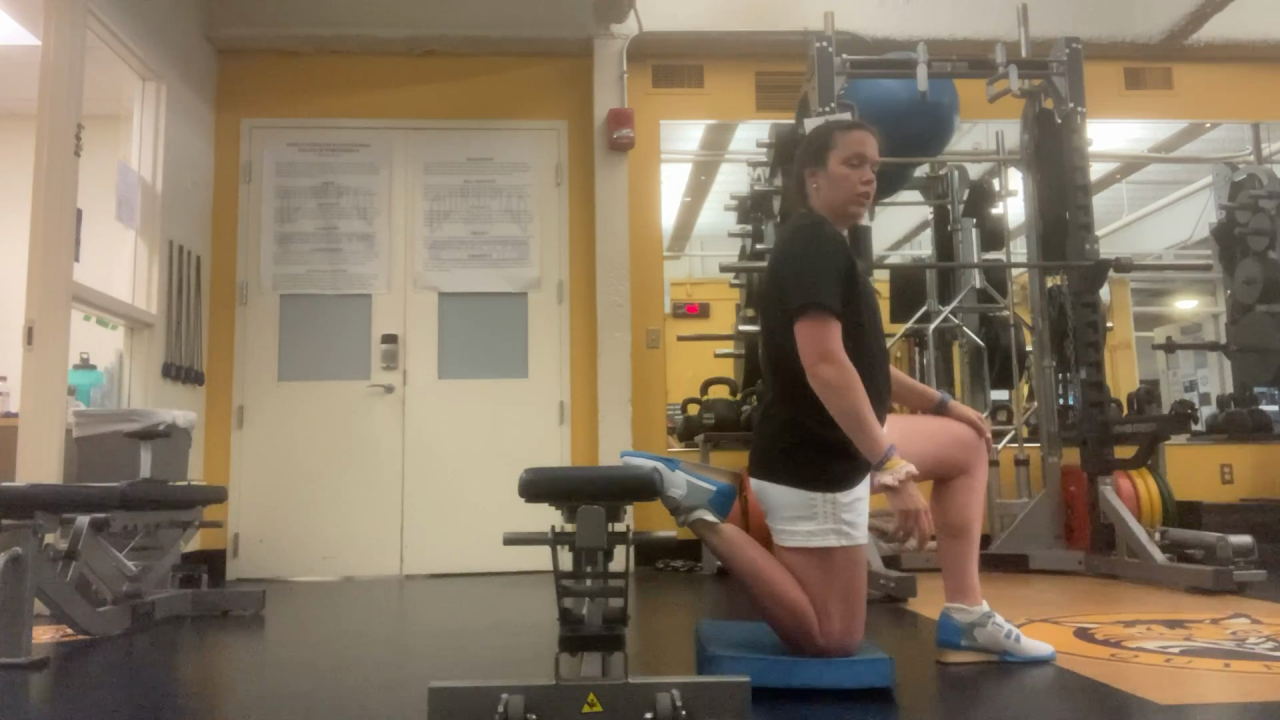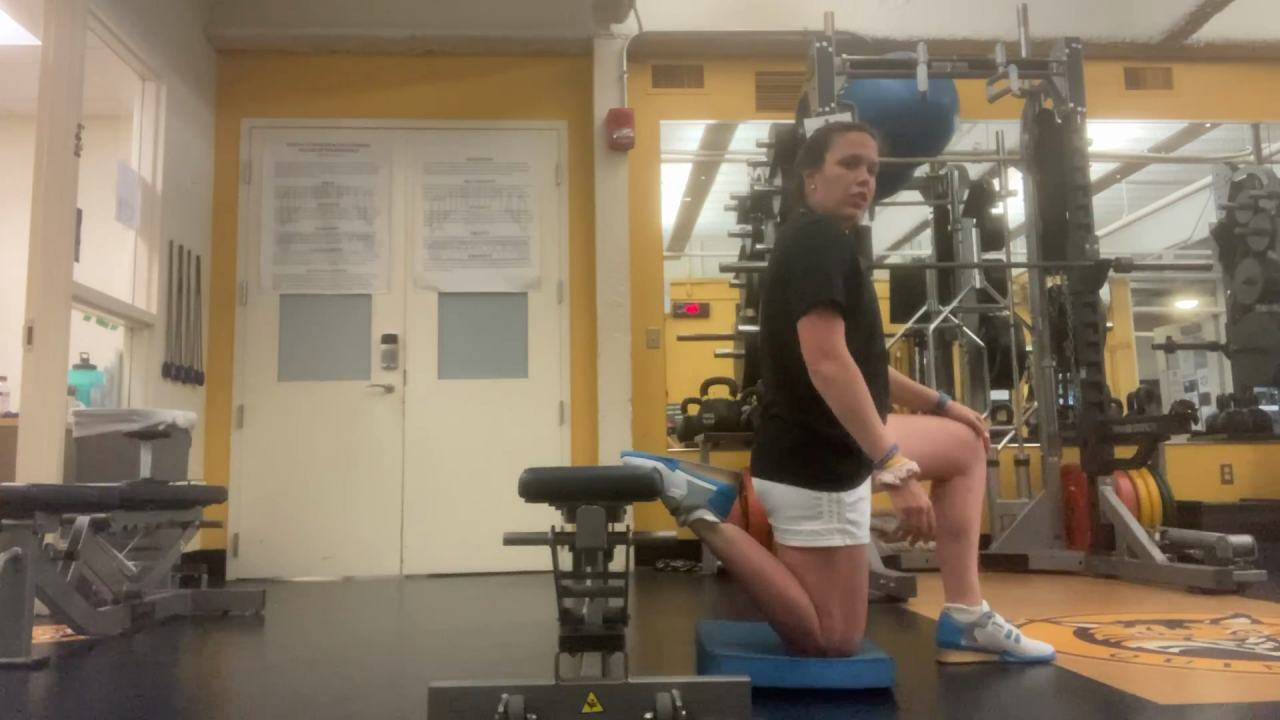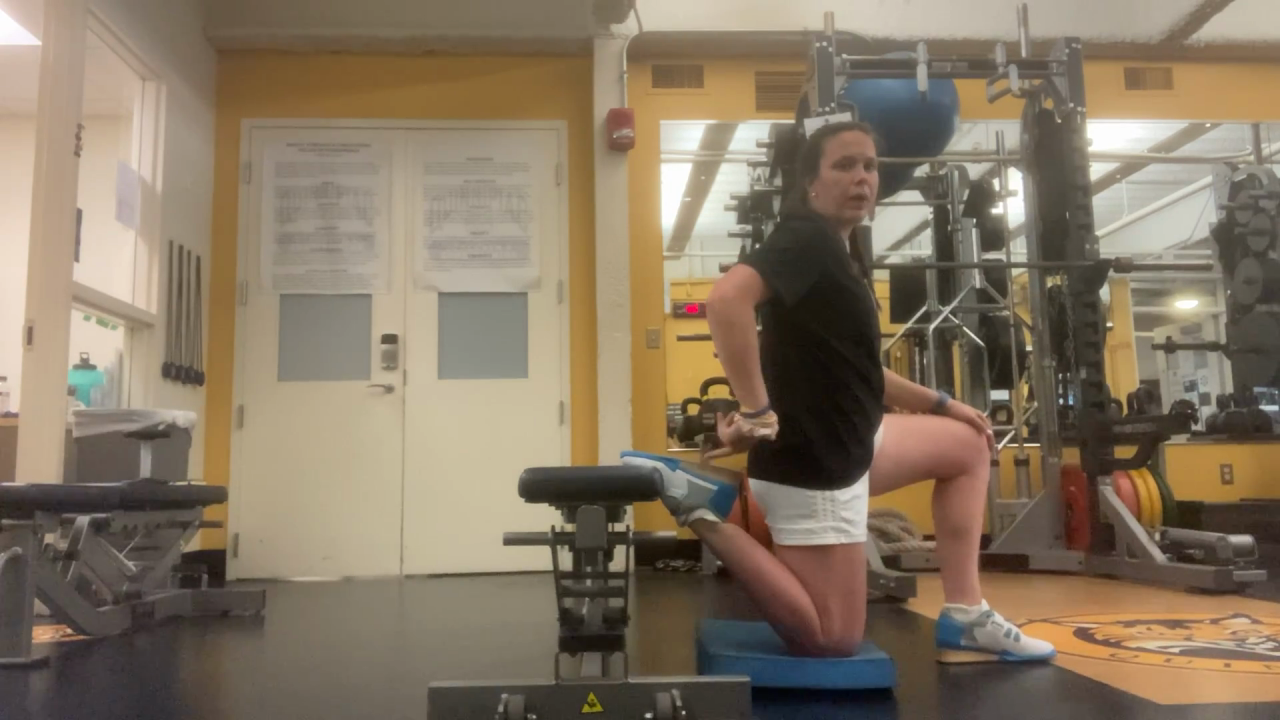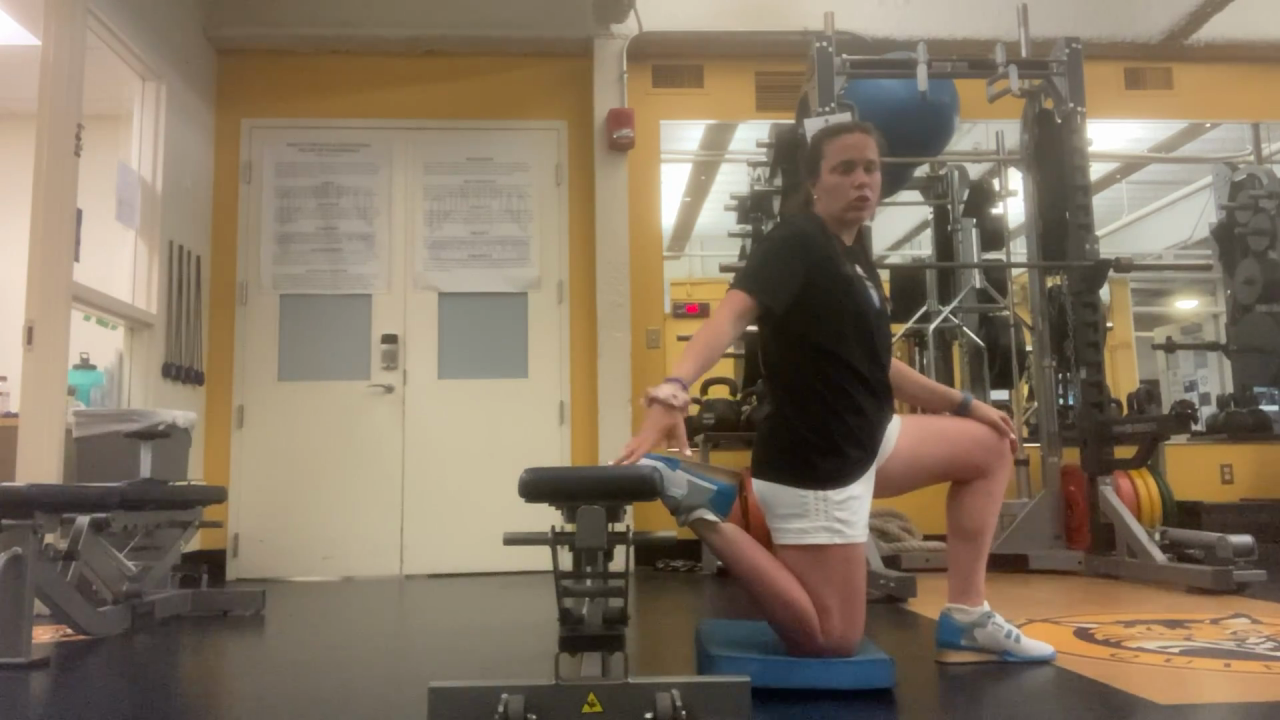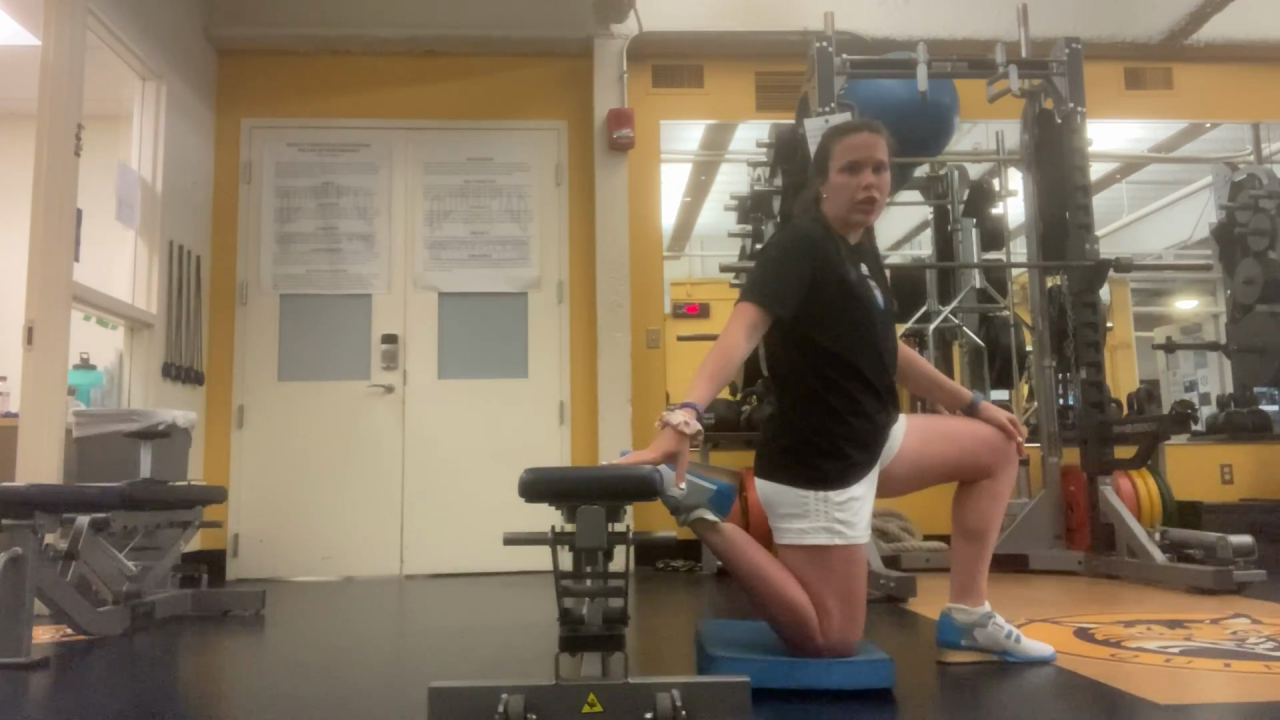
dt=1s
person 1, frame 1
left shoulder: (820, 242)
right shoulder: (816, 243)
left elbow: (859, 359)
right elbow: (825, 366)
left wrist: (942, 405)
right wrist: (894, 471)
left hip: (830, 442)
right hip: (810, 460)
left knee: (967, 444)
right knee: (831, 640)
left ankle: (965, 616)
right ankle: (705, 516)
person 1, frame 2
left shoulder: (820, 242)
right shoulder: (820, 240)
left elbow: (858, 359)
right elbow: (828, 364)
left wrist: (940, 403)
right wrist: (898, 469)
left hip: (831, 443)
right hip: (812, 460)
left knee: (964, 443)
right knee: (833, 640)
left ankle: (965, 617)
right ankle: (706, 515)
person 1, frame 3
left shoulder: (841, 251)
right shoulder: (808, 238)
right elbow: (726, 299)
left wrist: (941, 403)
right wrist: (755, 412)
left hip: (844, 441)
right hip: (808, 459)
left knee: (968, 444)
right knee: (831, 640)
left ankle: (964, 615)
right ankle: (708, 513)
person 1, frame 4
left shoulder: (854, 253)
right shoulder: (795, 243)
right elbow: (731, 315)
left wrist: (963, 404)
right wrist: (673, 392)
left hip: (863, 441)
right hip: (811, 461)
left knee: (990, 447)
right knee: (832, 640)
left ankle: (966, 617)
right ankle: (705, 515)
person 1, frame 5
left shoulder: (861, 249)
right shoulder: (799, 246)
left elbow: (884, 352)
right elbow: (741, 332)
left wrist: (972, 404)
right wrist: (684, 419)
left hip: (869, 440)
right hip: (815, 462)
left knee: (996, 448)
right knee: (832, 642)
left ankle: (967, 617)
right ankle: (705, 518)
